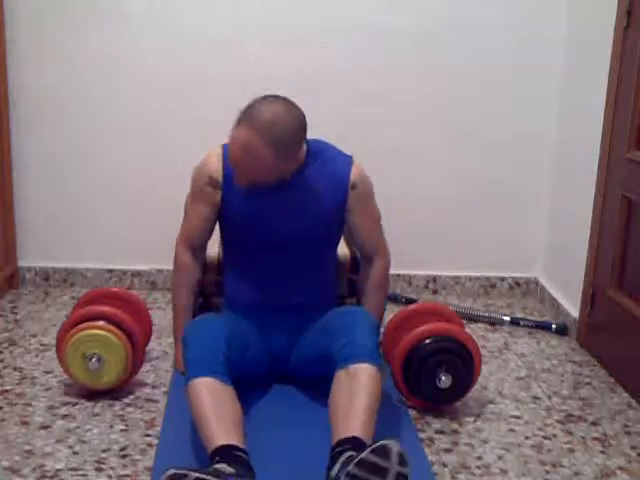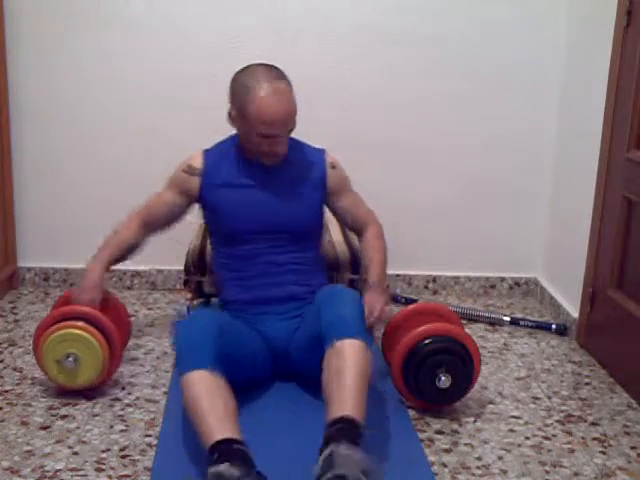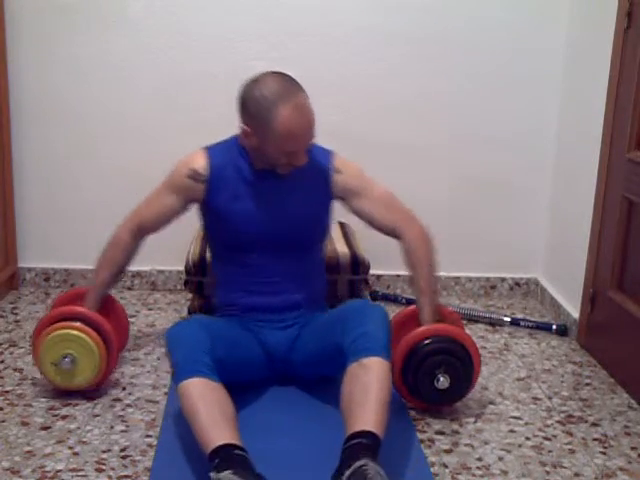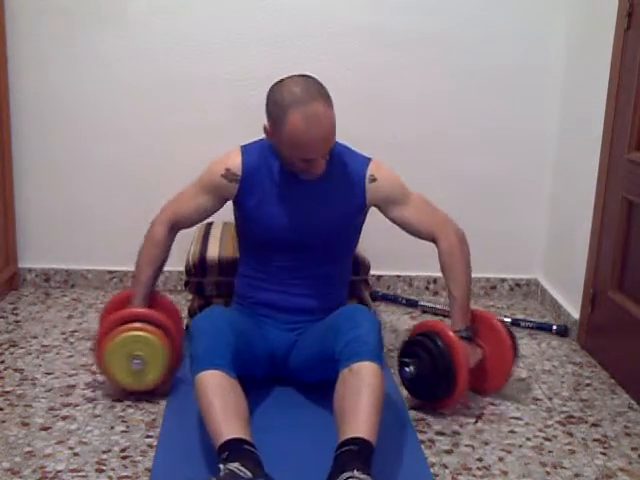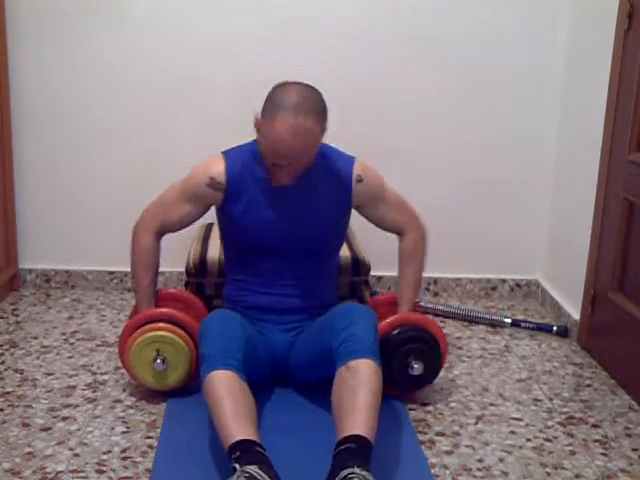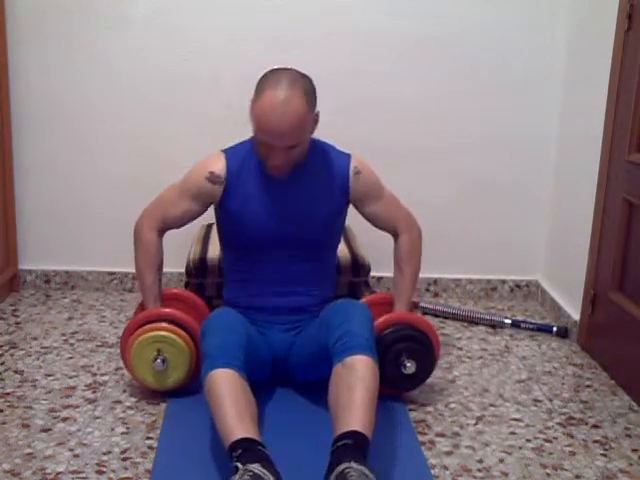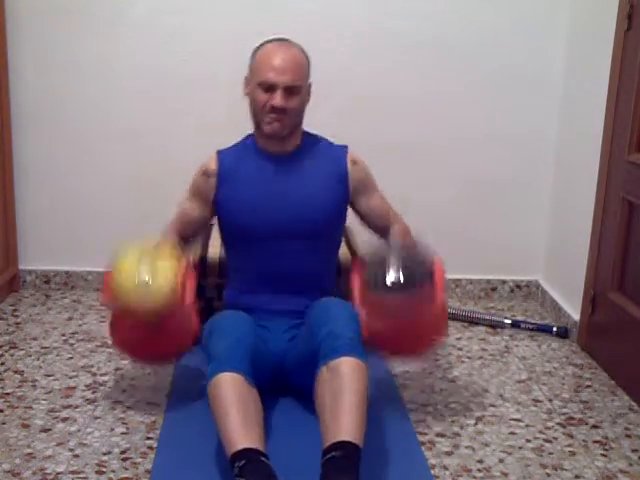
dt=0.7s
person 1, frame 1
left shoulder: (347, 176)
right shoulder: (216, 171)
left elbow: (375, 259)
right elbow: (189, 251)
left wrist: (365, 337)
right wrist: (180, 337)
left hip: (314, 330)
right hip: (244, 327)
left knee: (354, 325)
right knee: (204, 332)
person 1, frame 2
left shoulder: (321, 166)
right shoulder: (202, 169)
left elbow: (367, 224)
right elbow: (142, 222)
left wrist: (374, 288)
right wrist: (97, 268)
left hip: (308, 328)
right hip: (243, 332)
left knee: (341, 301)
right knee: (194, 328)
person 1, frame 3
left shoulder: (329, 169)
right shoulder: (205, 170)
left elbow: (410, 230)
right elbow: (133, 230)
left wrist: (428, 321)
right wrist: (89, 308)
left hip: (308, 330)
right hip: (239, 334)
left knee: (368, 316)
right knee: (185, 335)
person 1, frame 4
left shoulder: (365, 175)
right shoulder: (238, 169)
left elbow: (449, 236)
right elbow: (165, 224)
left wrist: (459, 326)
right wrist: (138, 307)
left hip: (321, 335)
right hip: (253, 328)
left knee: (361, 322)
right knee: (210, 325)
person 1, frame 5
left shoulder: (351, 175)
right shoulder: (222, 174)
left elbow: (411, 230)
right elbow: (148, 229)
left wrist: (404, 314)
left hip: (315, 335)
right hip: (249, 332)
left knee: (358, 318)
right knee: (218, 327)
person 1, frame 6
left shoulder: (347, 172)
right shoulder: (221, 171)
left elbow: (407, 230)
right elbow: (148, 225)
left wrist: (400, 316)
right wrist: (155, 314)
left hip: (313, 335)
right hip: (248, 333)
left knee: (352, 315)
right knee: (220, 325)
person 1, frame 7
left shoulder: (343, 164)
right shoulder: (219, 169)
left elbow: (391, 226)
right elbow: (179, 232)
left hip: (314, 337)
right hip: (248, 330)
left knee: (335, 314)
right knee: (228, 330)
